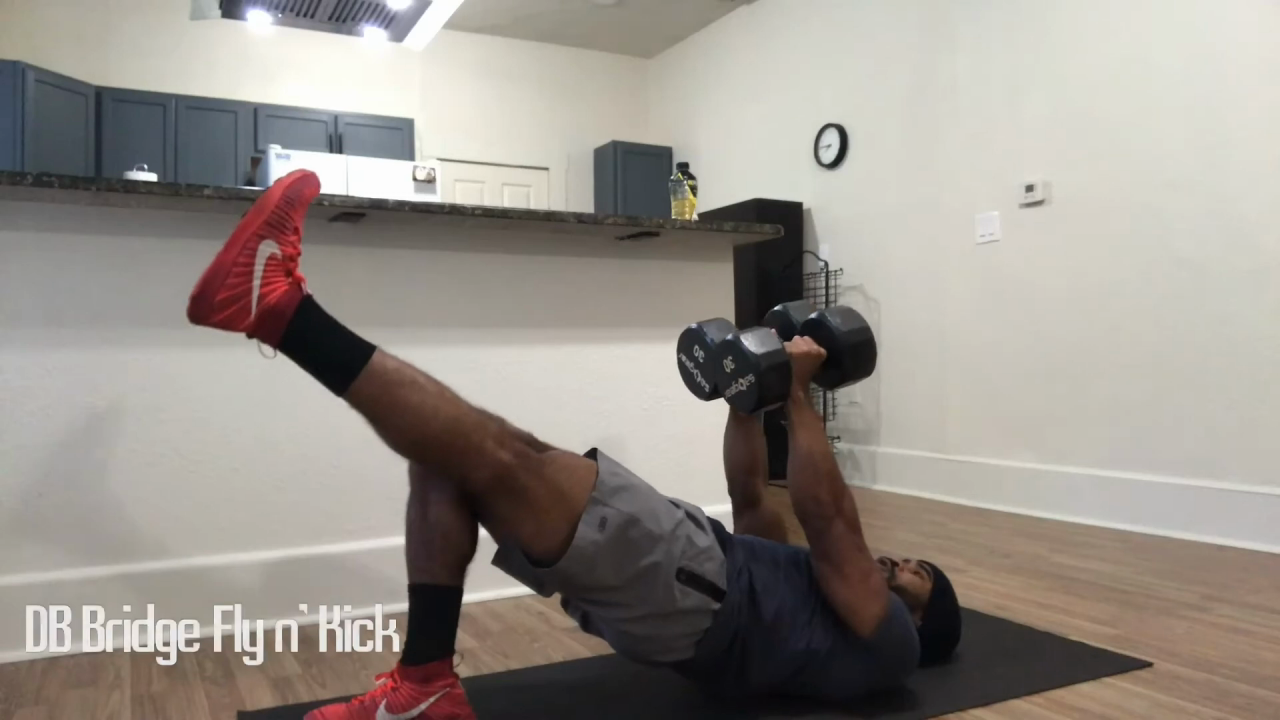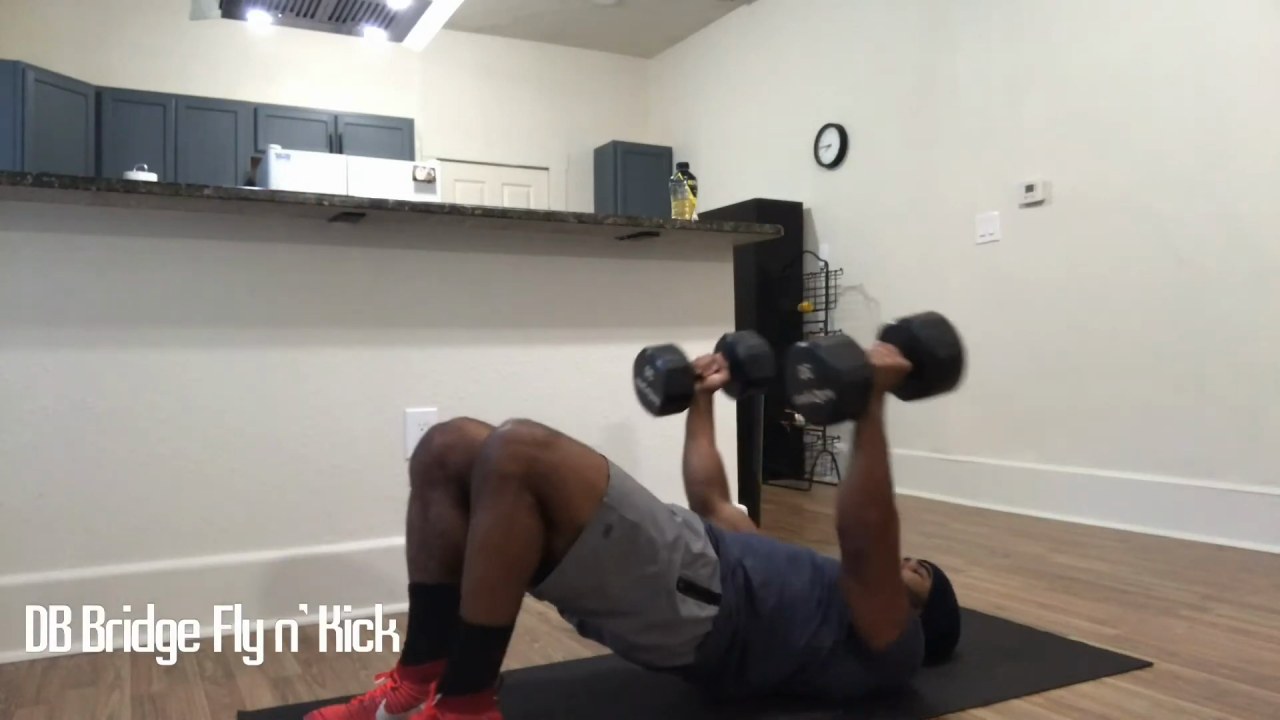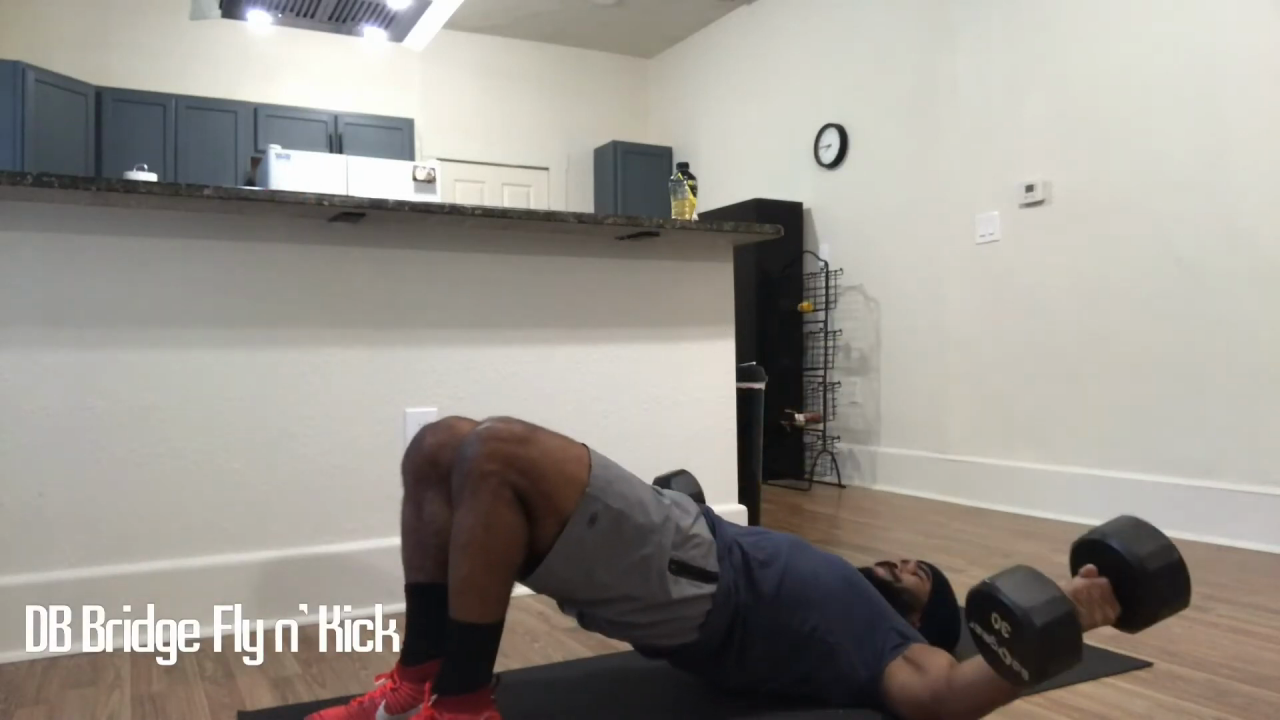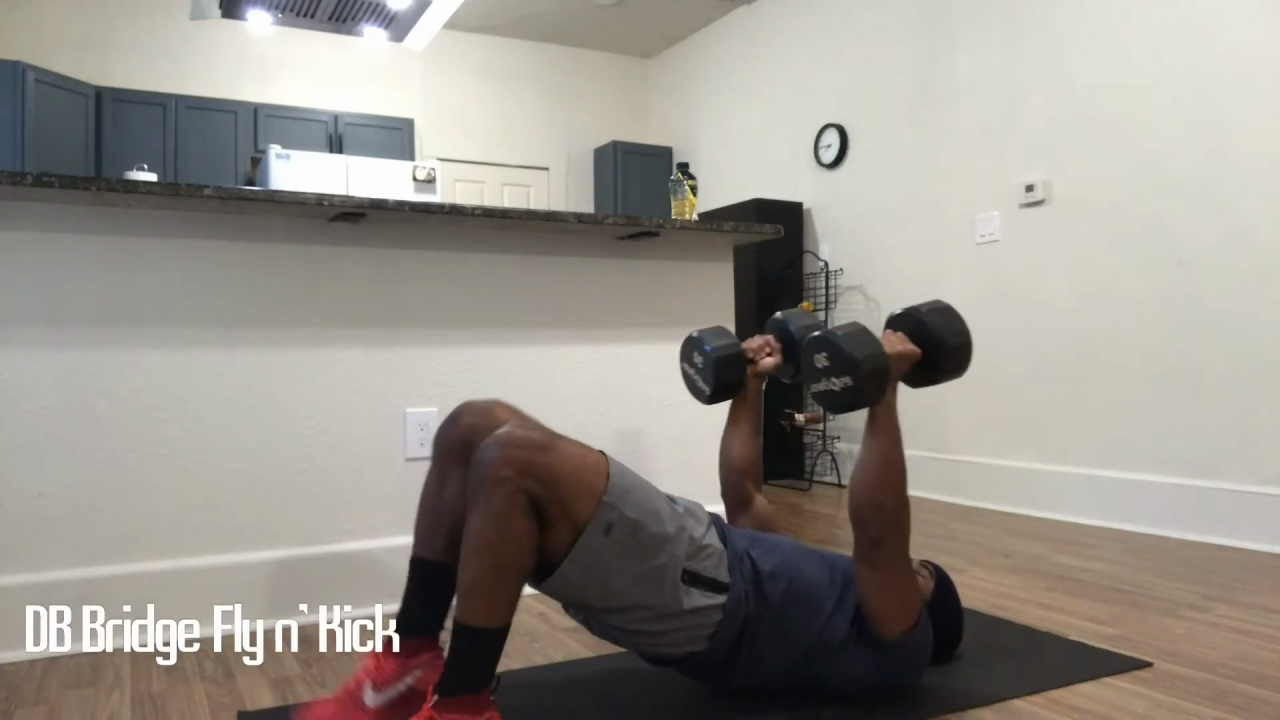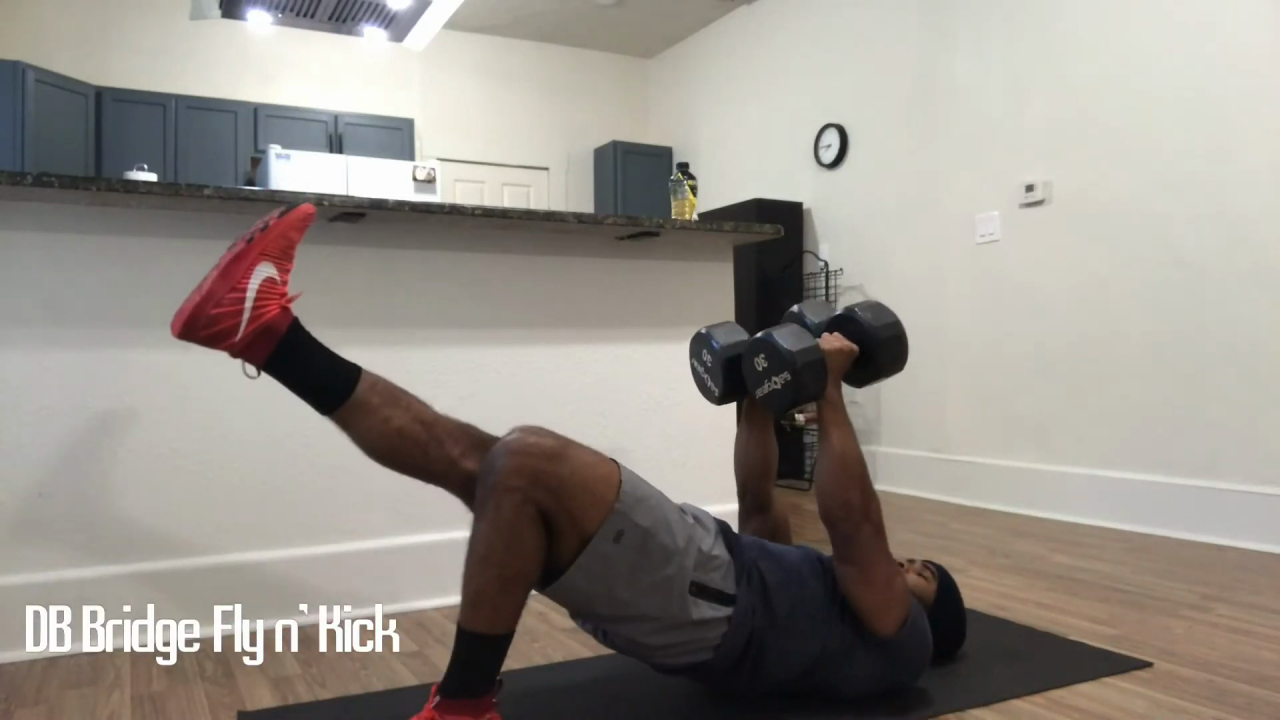
dt=1s
person 1, frame 1
left shoulder: (883, 643)
right shoulder: (816, 589)
left elbow: (827, 517)
right elbow: (750, 500)
left wrist: (799, 397)
left hip: (686, 587)
right hip: (652, 582)
left knee: (494, 455)
right knee: (449, 462)
left ankle: (277, 307)
person 1, frame 2
left shoulder: (888, 646)
right shoulder: (814, 586)
left elbow: (868, 545)
right elbow: (712, 503)
left wrist: (869, 409)
right wrist: (702, 403)
left hip: (688, 597)
left knee: (517, 453)
right knee: (449, 449)
person 1, frame 3
left shoulder: (892, 646)
right shoulder: (838, 595)
right wrist: (668, 499)
left hip: (691, 580)
left knee: (496, 453)
right knee: (440, 449)
person 1, frame 4
left shoulder: (894, 644)
right shoulder: (824, 586)
left elbow: (878, 533)
right elbow: (743, 496)
left wrist: (885, 395)
right wrist: (749, 390)
left hip: (699, 593)
left knee: (512, 458)
right knee: (473, 426)
right ankle: (410, 661)
person 1, frame 5
left shoulder: (895, 641)
right shoulder: (826, 590)
left elbow: (852, 523)
right elbow: (758, 503)
left wrist: (830, 394)
right wrist: (758, 396)
left hip: (703, 600)
right hip: (683, 584)
left knee: (526, 459)
right knee: (464, 454)
right ankle: (265, 330)
